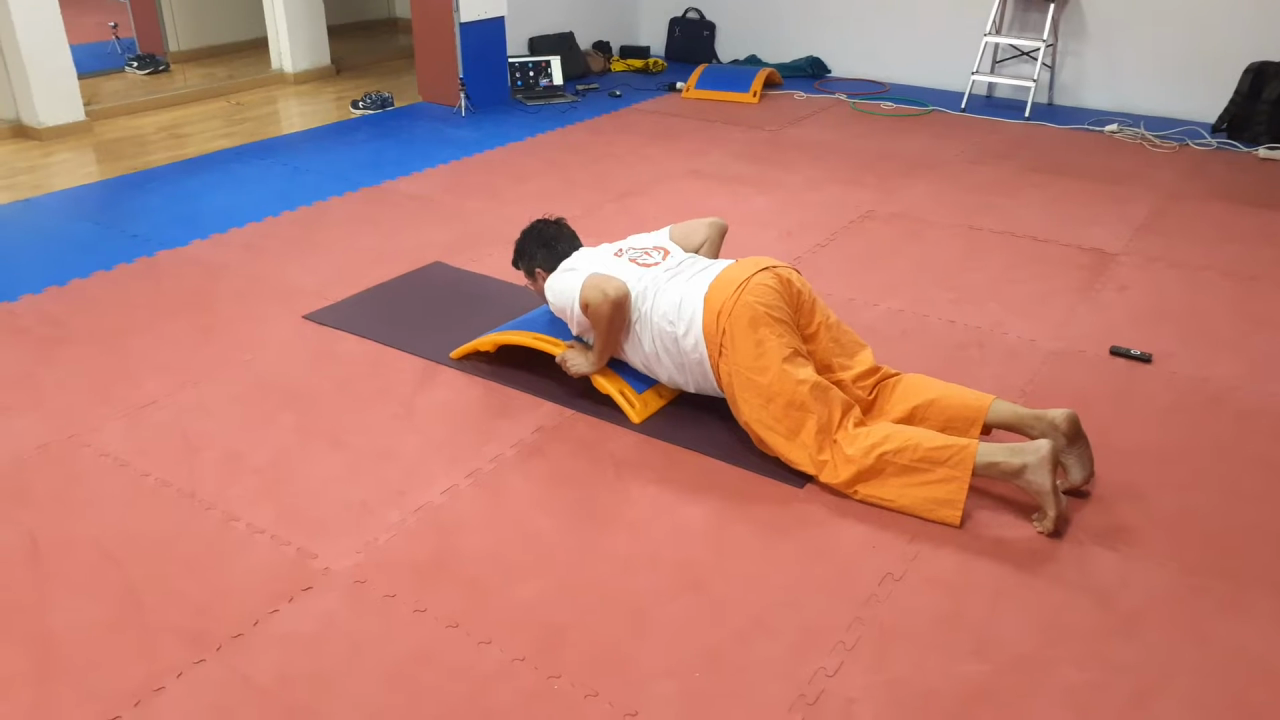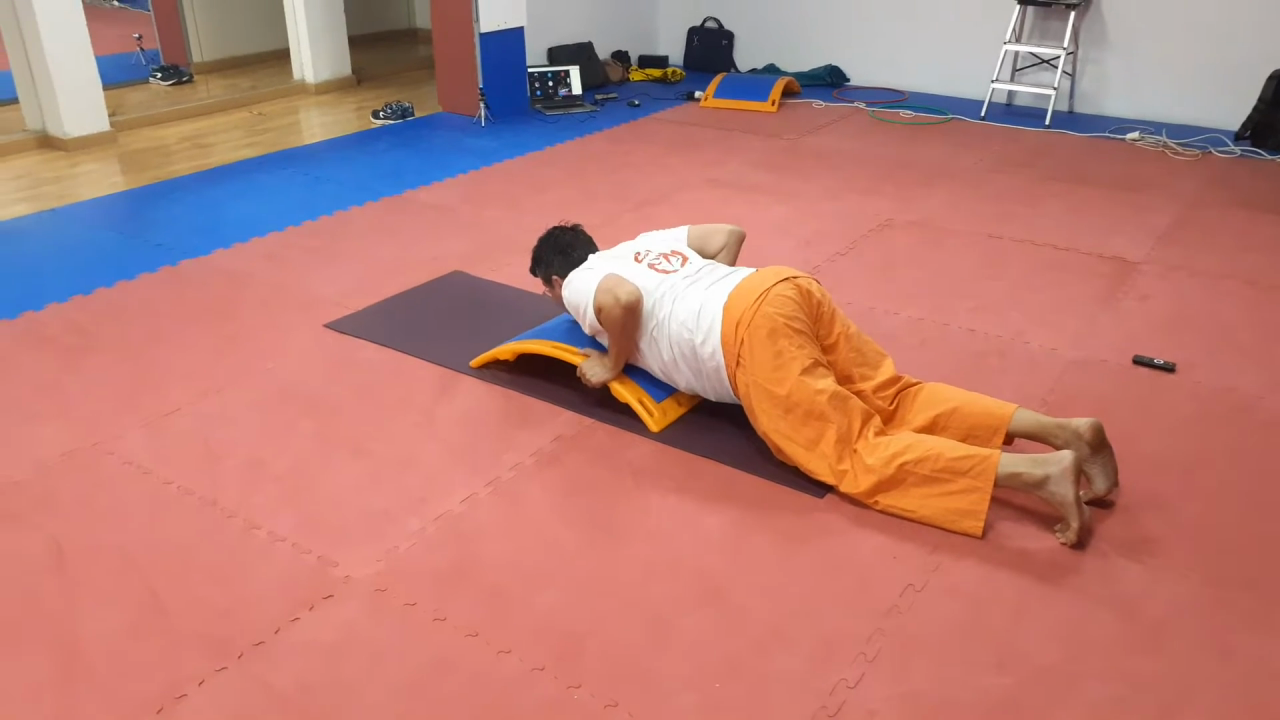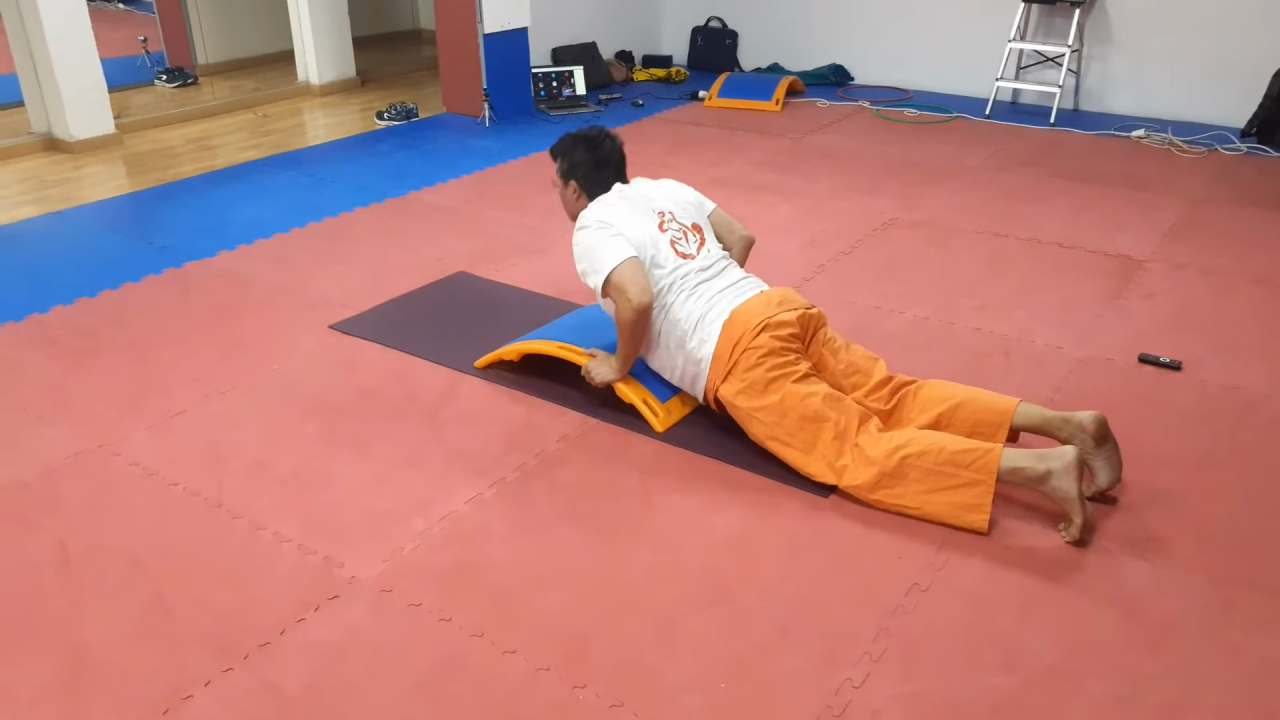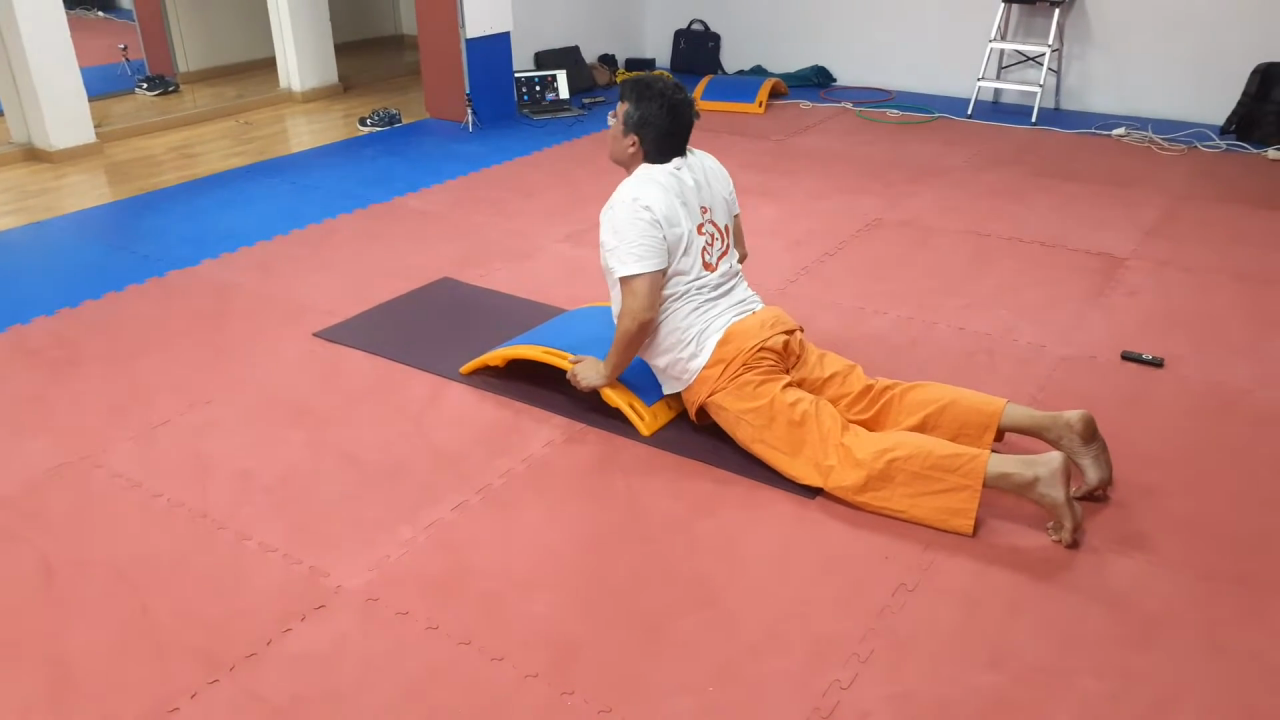
dt=0.7s
person 1, frame 1
left shoulder: (563, 284)
right shoulder: (624, 246)
left elbow: (609, 295)
right elbow: (713, 227)
left wrist: (598, 357)
left hip: (734, 321)
right hip: (764, 275)
left knee: (837, 446)
right knee: (875, 392)
left ankle: (1020, 460)
right ankle: (1041, 422)
person 1, frame 2
left shoulder: (580, 286)
right shoulder: (645, 243)
left elbow: (620, 299)
right elbow: (730, 234)
left wrist: (613, 364)
left hip: (751, 332)
right hip: (783, 286)
left knee: (856, 455)
right knee: (897, 401)
left ankle: (1043, 472)
right ankle: (1064, 430)
person 1, frame 3
left shoulder: (592, 228)
right shoulder: (663, 187)
left elbow: (636, 299)
right elbow: (741, 238)
left wrist: (620, 365)
left hip: (739, 354)
right hip: (777, 309)
left knee: (856, 453)
right knee: (897, 400)
left ankle: (1041, 468)
right ankle: (1067, 424)
person 1, frame 4
left shoulder: (631, 204)
right shoulder: (706, 166)
left elbow: (641, 311)
left wrist: (609, 370)
left hip: (721, 367)
right hip: (763, 327)
left knee: (842, 457)
right knee: (881, 403)
left ankle: (1028, 472)
right ankle: (1053, 424)
